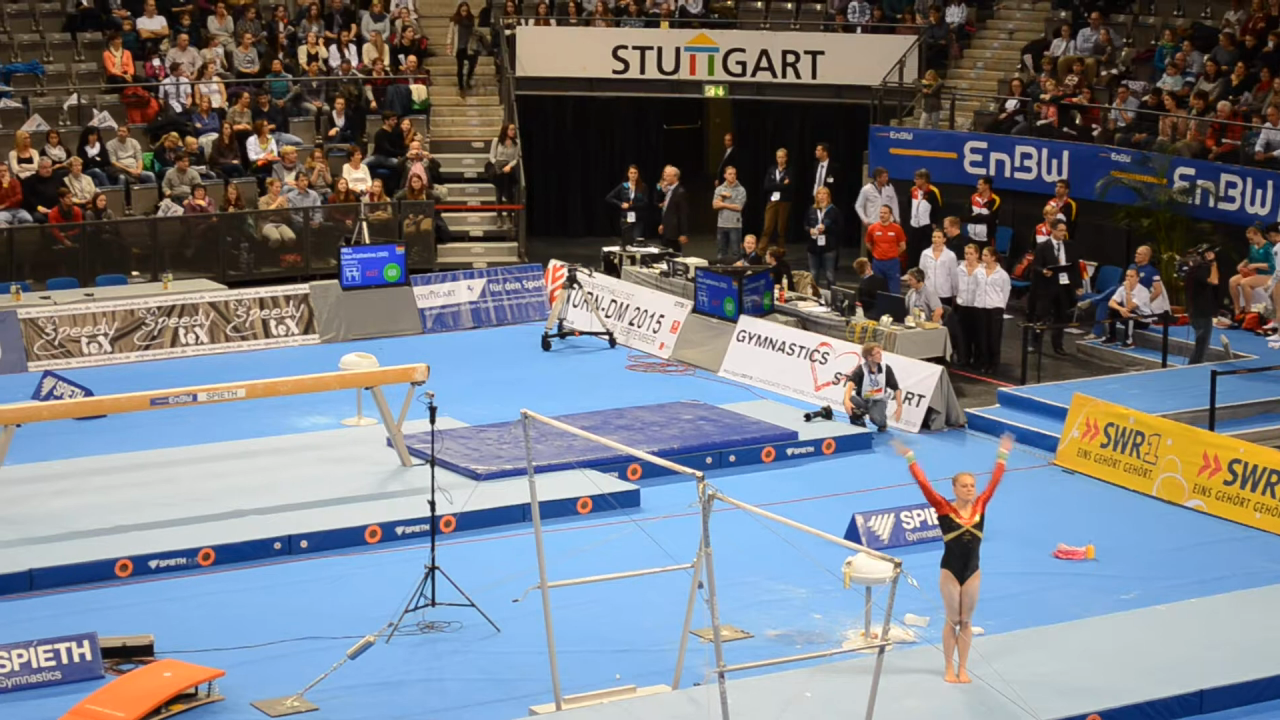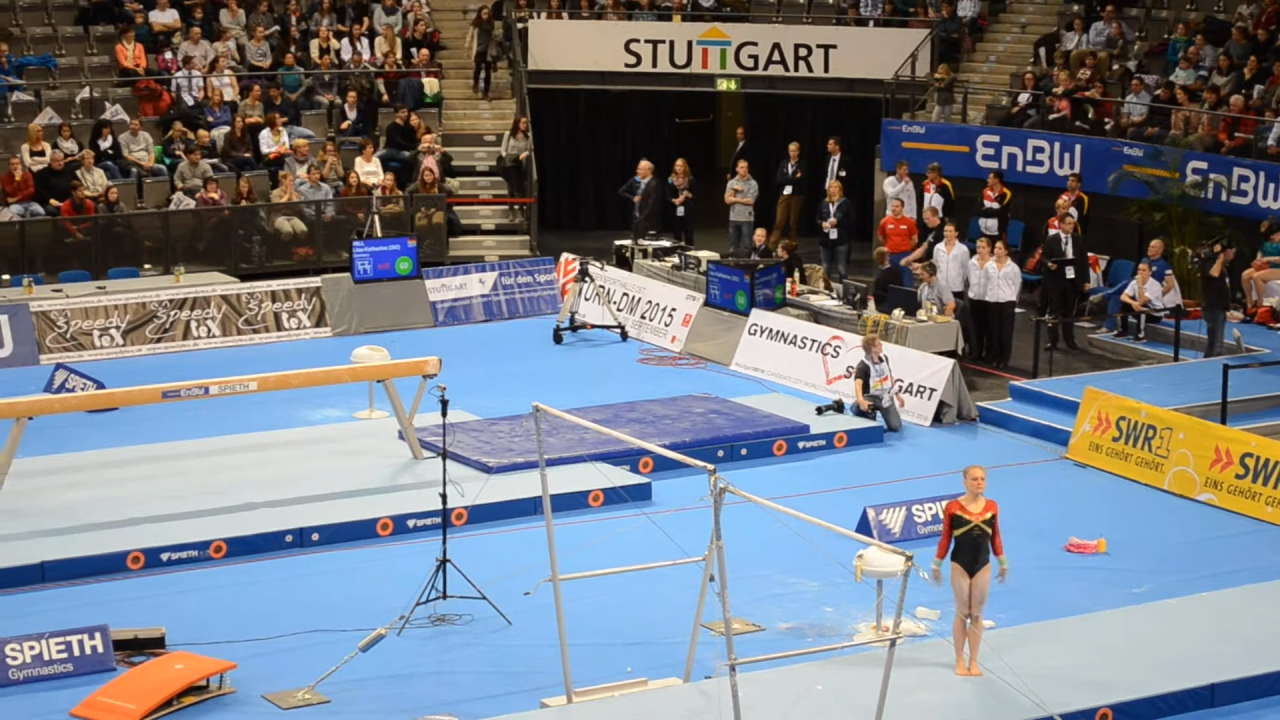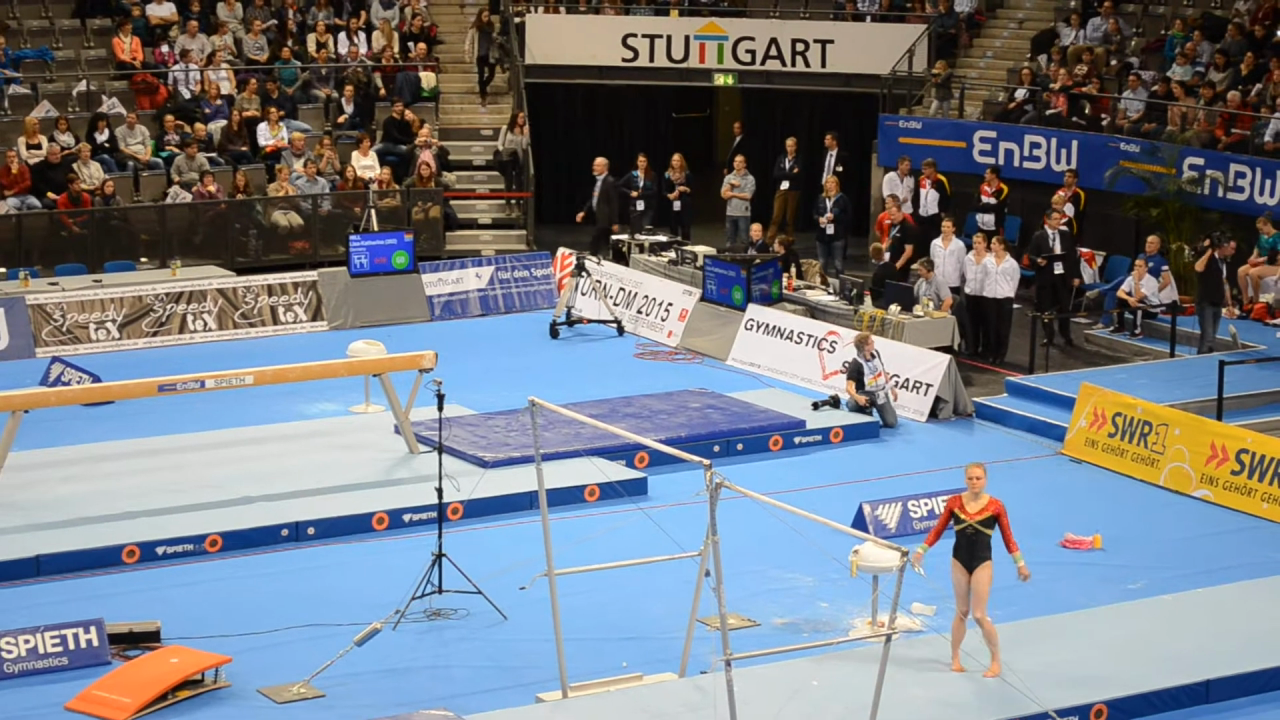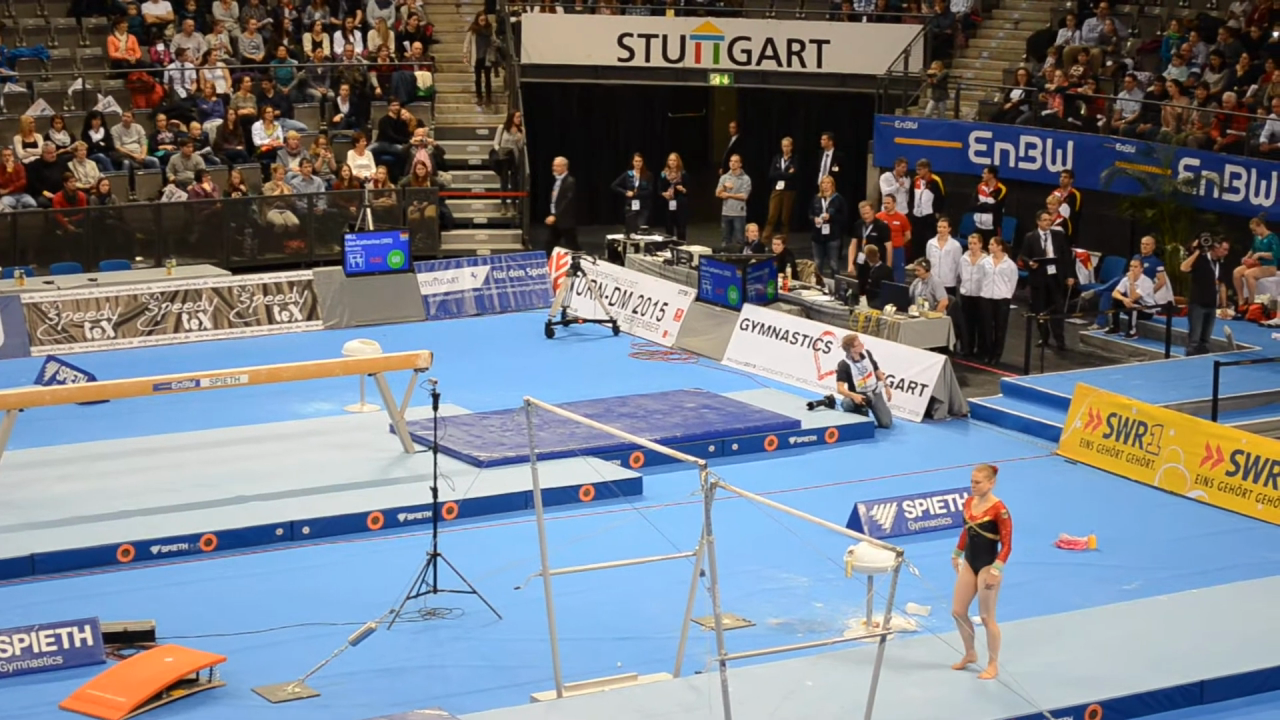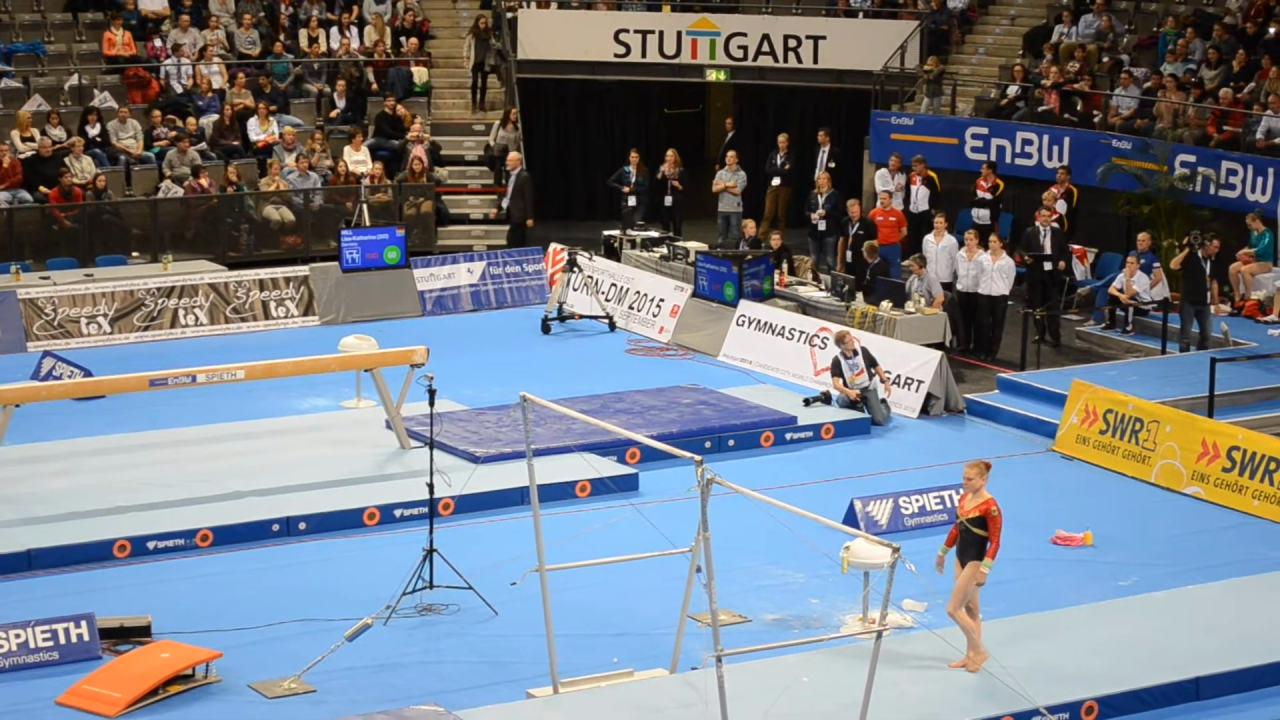
dt=0.5s
person 1, frame 1
left shoulder: (979, 506)
right shoulder: (944, 509)
left elbow: (995, 480)
right elbow: (924, 483)
left wrist: (1003, 454)
right wrist: (910, 457)
left hip: (972, 573)
right hip: (950, 572)
left knee: (966, 621)
right knee: (952, 620)
left ankle: (962, 668)
right ankle: (949, 667)
person 1, frame 2
left shoulder: (991, 507)
right shoulder: (952, 507)
left elbow: (995, 539)
right elbow: (946, 539)
left wrist: (1003, 564)
right wrist: (936, 566)
left hip: (982, 566)
right hip: (960, 565)
left knee: (977, 615)
right knee: (962, 614)
left ankle: (974, 660)
right ankle: (960, 661)
person 1, frame 3
left shoulder: (996, 506)
right shoulder: (954, 502)
left elbow: (1008, 537)
right elbow: (939, 529)
left wrist: (1020, 563)
right wrist: (921, 551)
left hip: (983, 563)
right hip: (959, 561)
left knee: (979, 615)
right knee: (962, 611)
left ankle: (996, 660)
right ankle: (955, 657)
person 1, frame 4
left shoulder: (999, 510)
right shoulder: (969, 502)
left elbow: (1007, 545)
left wrist: (995, 571)
right wrist: (956, 555)
left hip: (987, 566)
right hip: (969, 563)
left knee: (987, 617)
right knee: (958, 611)
left ankle: (993, 665)
right ankle: (970, 654)
person 1, frame 5
left shoulder: (990, 506)
right shoulder: (964, 498)
left elbow: (995, 542)
left wrist: (984, 570)
right wrist: (943, 552)
left hip: (975, 562)
right hip: (961, 558)
left knee: (953, 609)
right knee: (971, 609)
left ankle: (979, 651)
right ankle: (970, 655)
